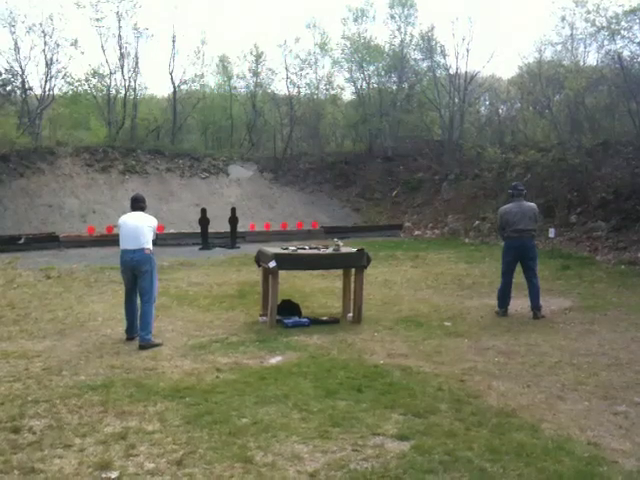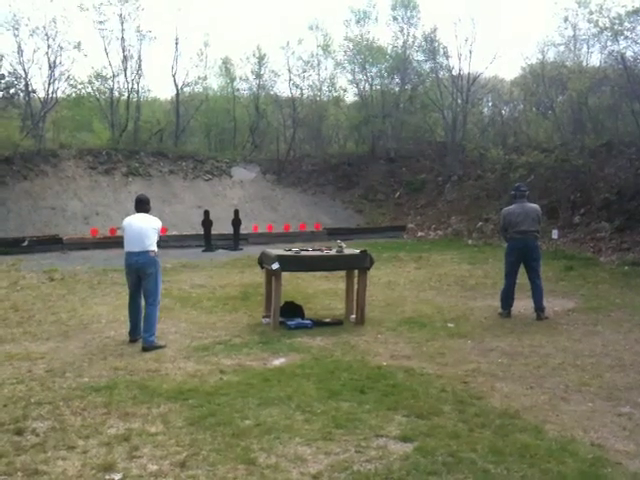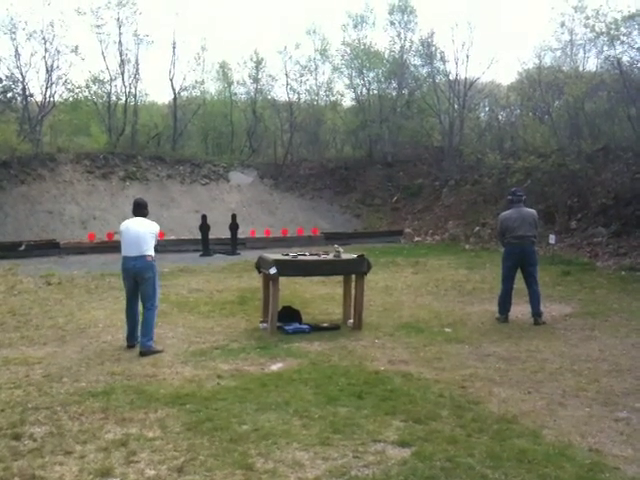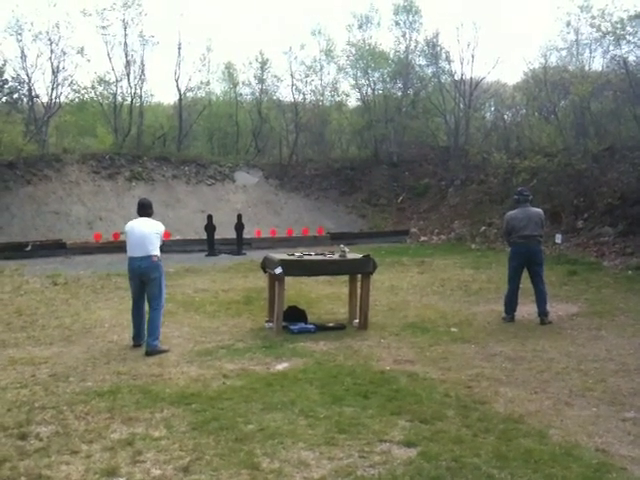
dt=0.7s
person 1, frame 1
left shoulder: (122, 220)
right shoulder: (151, 220)
left elbow: (123, 237)
left hip: (125, 257)
right hip: (144, 257)
left knee: (130, 295)
right knee: (147, 298)
left ankle: (131, 332)
right ankle: (145, 339)
person 1, frame 2
left shoulder: (126, 222)
right shoulder: (155, 222)
left elbow: (127, 239)
left hip: (130, 259)
right hip: (148, 259)
left knee: (134, 297)
right knee: (152, 300)
left ankle: (134, 334)
right ankle: (148, 340)
person 1, frame 3
left shoulder: (124, 226)
right shoulder: (153, 226)
left elbow: (124, 243)
left hip: (127, 264)
right hip: (146, 264)
left knee: (131, 303)
right knee: (149, 305)
left ankle: (132, 339)
right ankle: (146, 345)
person 1, frame 4
left shoulder: (129, 226)
right shoulder: (158, 226)
left elbow: (130, 244)
left hip: (133, 264)
right hip: (152, 264)
left knee: (137, 303)
right knee: (156, 305)
left ankle: (138, 338)
right ankle: (152, 345)
person 2, frame 1
left shoulder: (504, 210)
right shoulder: (533, 208)
left elbow: (500, 229)
right elbow: (536, 225)
left hip: (511, 244)
right hip: (528, 243)
left knee: (506, 277)
right knee: (532, 277)
left ankle: (502, 308)
right ankle: (536, 310)
person 2, frame 2
left shoulder: (506, 211)
right shoulder: (536, 209)
left elbow: (503, 231)
right elbow: (539, 226)
left hip: (514, 245)
right hip: (532, 244)
left knee: (510, 278)
right knee: (535, 279)
left ankle: (506, 309)
right ankle: (540, 311)
person 2, frame 3
left shoulder: (504, 216)
right shoulder: (533, 214)
left elbow: (500, 236)
right elbow: (536, 232)
left hip: (511, 250)
right hip: (529, 249)
left knee: (507, 284)
right knee: (532, 284)
left ankle: (503, 314)
right ankle: (537, 316)
person 2, frame 4
left shoulder: (510, 216)
right shoulder: (539, 213)
left elbow: (506, 235)
right elbow: (542, 231)
left hip: (517, 250)
right hip: (535, 249)
left knee: (513, 283)
right knee: (539, 283)
left ankle: (509, 314)
right ankle: (543, 316)
